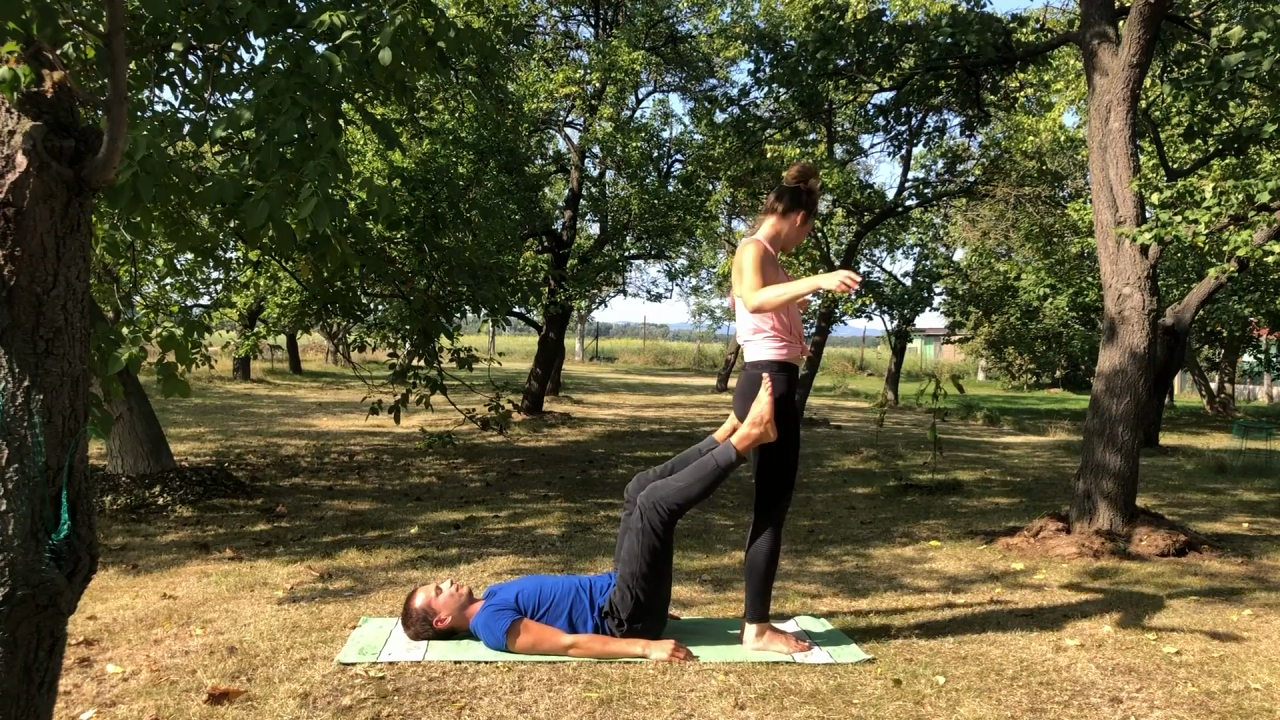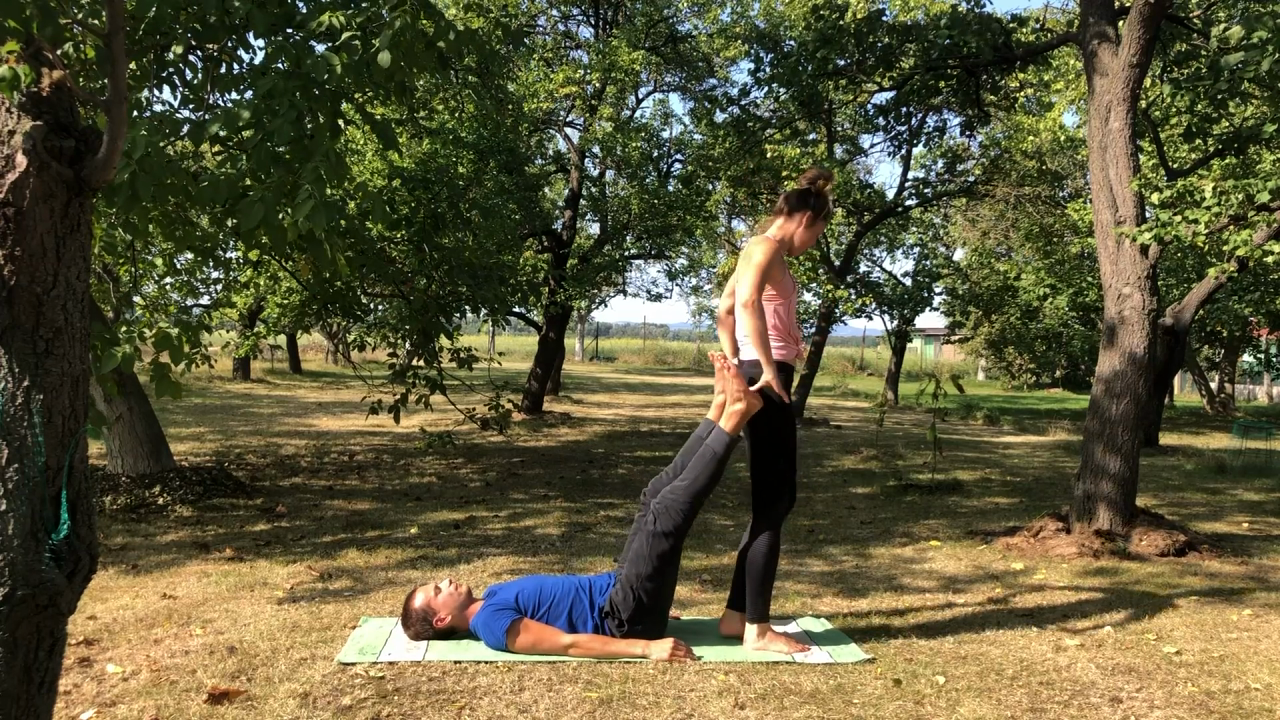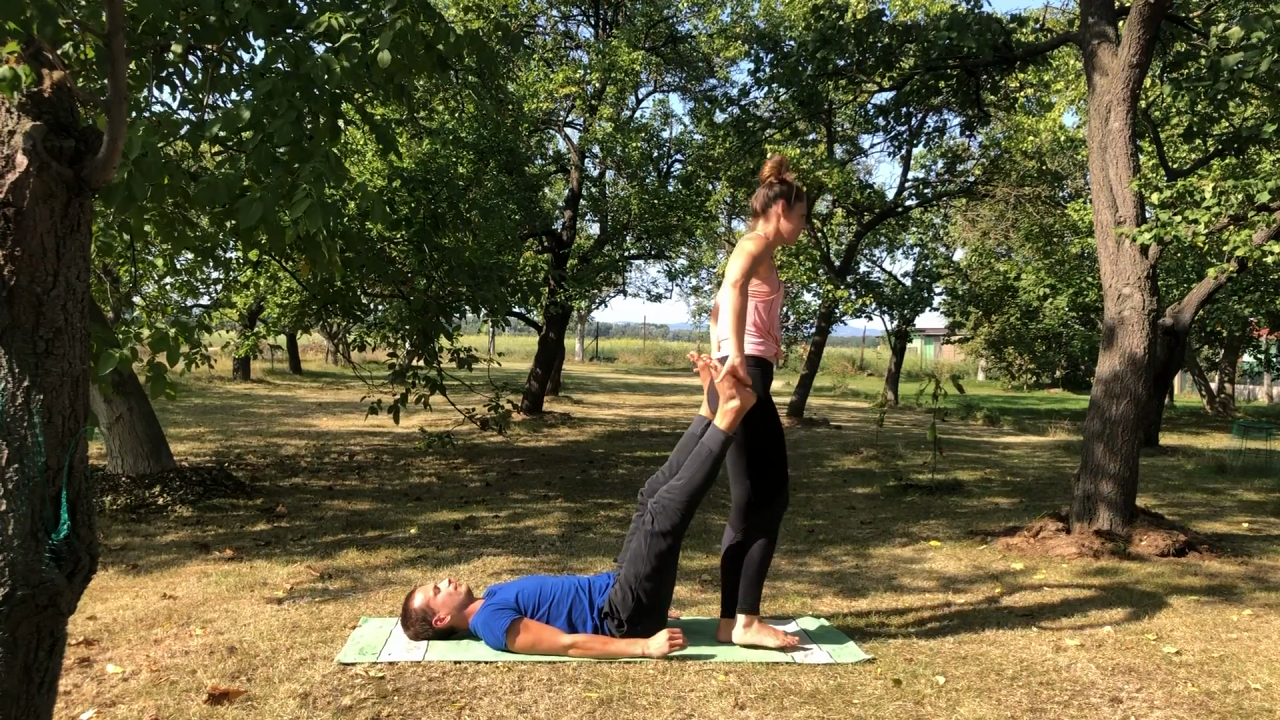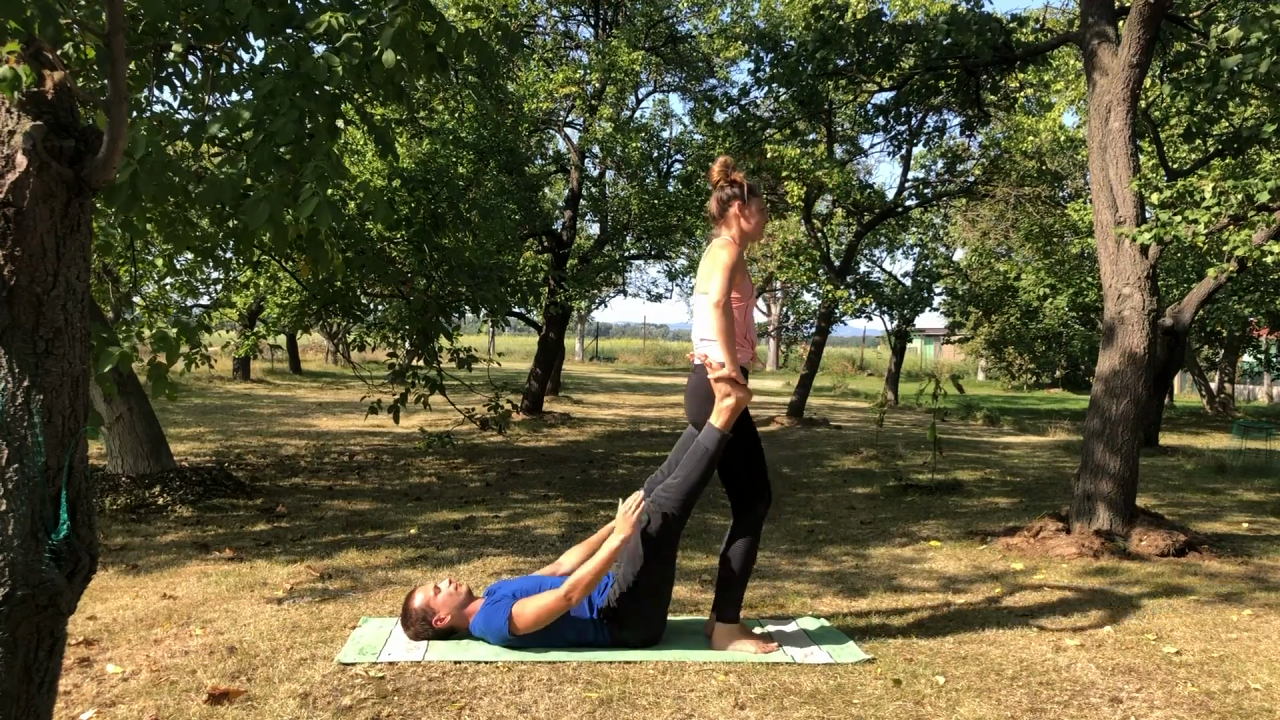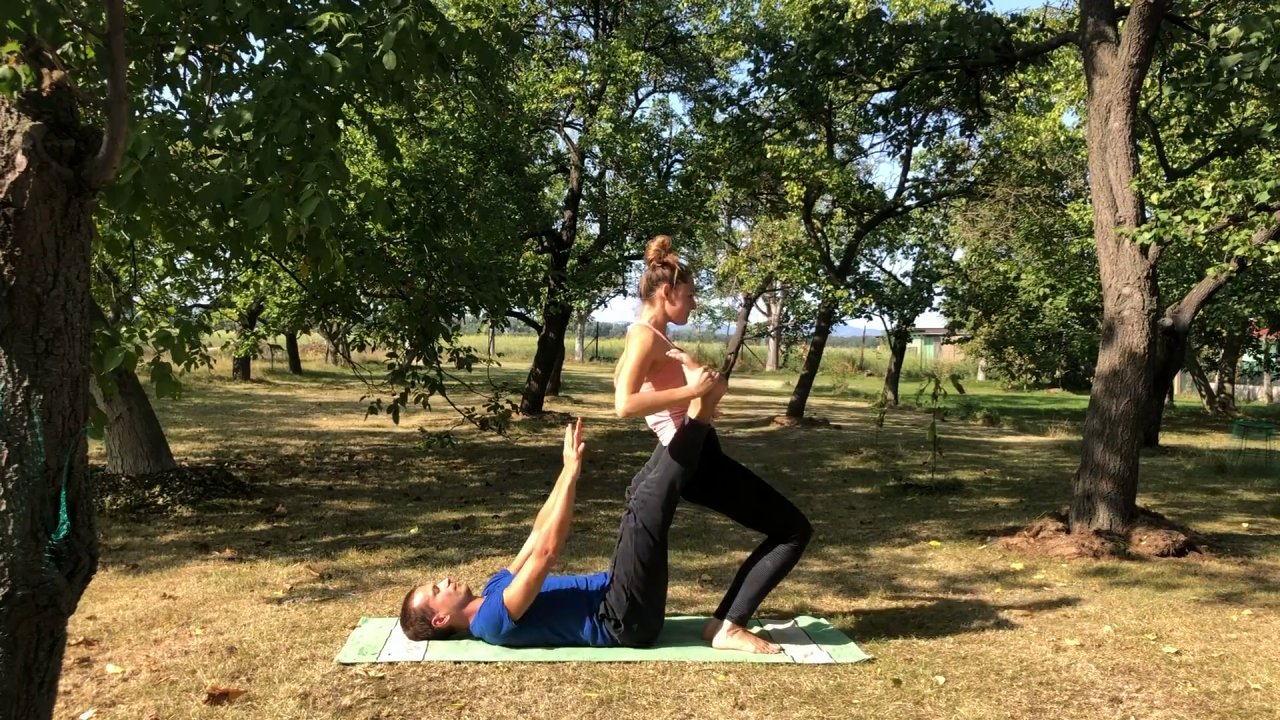
dt=0.5s
person 1, frame 1
left shoulder: (766, 252)
right shoulder: (753, 249)
right elbow: (752, 299)
left wrist: (802, 289)
right wrist: (814, 282)
left hip: (772, 382)
right hip: (769, 383)
left knee: (772, 507)
right knee: (771, 508)
left ankle: (759, 619)
right ankle: (758, 628)
person 1, frame 2
left shoulder: (759, 252)
right shoulder: (767, 247)
left elbow: (725, 308)
right elbow: (747, 302)
left wrist: (733, 362)
right wrist: (767, 369)
left hip: (762, 381)
right hip: (767, 383)
left knee: (776, 501)
right knee: (770, 505)
left ankle: (737, 613)
right ankle: (757, 628)
person 1, frame 3
left shoulder: (756, 251)
right shoulder: (757, 243)
left elbow: (718, 306)
right elbow: (735, 286)
left wrist: (720, 359)
right wrist: (737, 359)
left hip: (739, 381)
right hip: (745, 380)
left knee: (752, 503)
right knee: (766, 501)
left ankle: (732, 617)
right ankle: (746, 619)
person 1, frame 4
left shoulder: (717, 252)
right shoulder: (728, 248)
right elbow: (718, 301)
right wrist: (729, 363)
left hip: (709, 385)
right hip: (718, 387)
left knee: (752, 501)
right knee: (752, 504)
left ankle: (725, 618)
right ankle: (726, 626)
person 1, frame 5
left shoulder: (655, 339)
right shoulder: (642, 338)
right elbow: (626, 404)
left wrist: (682, 365)
right wrist: (691, 390)
right hip: (694, 456)
left knee: (788, 529)
right knee: (793, 529)
left ankle: (726, 621)
right ankle: (729, 627)
person 2, frame 1
left shoulder: (493, 599)
right shoulder: (491, 624)
right elbow: (569, 644)
right wrist: (646, 647)
left hip: (615, 593)
right hip: (625, 618)
left knee: (642, 489)
right knee: (653, 502)
left ankle: (731, 434)
right ankle: (743, 442)
person 2, frame 2
left shoulder: (493, 599)
right shoulder: (492, 624)
right elbow: (570, 644)
right wrist: (647, 648)
left hip: (614, 591)
right hip: (625, 616)
left knee: (658, 495)
right knee: (665, 512)
left ankle: (720, 411)
right ankle: (731, 420)
person 2, frame 3
left shoulder: (493, 598)
right shoulder: (492, 624)
right elbow: (570, 643)
right wrist: (646, 645)
left hip: (615, 592)
right hip: (625, 615)
left knee: (654, 495)
right knee: (661, 514)
left ankle: (714, 408)
right ankle: (729, 415)
person 2, frame 4
left shoulder: (494, 597)
right shoulder: (494, 621)
left elbow: (560, 567)
right elbow: (569, 594)
left wrist: (613, 528)
right wrist: (619, 536)
left hip: (616, 594)
right hip: (627, 618)
left knee: (652, 494)
right knee: (663, 508)
left ankle: (717, 405)
right ankle: (723, 413)
person 2, frame 5
left shoulder: (495, 589)
right shoulder: (492, 621)
left elbow: (540, 532)
right elbow: (545, 551)
left wrist: (567, 472)
right wrist: (571, 472)
left hip: (612, 595)
right hip: (626, 625)
left knee: (642, 496)
right knee: (646, 505)
left ankle: (696, 411)
right ankle: (698, 412)
